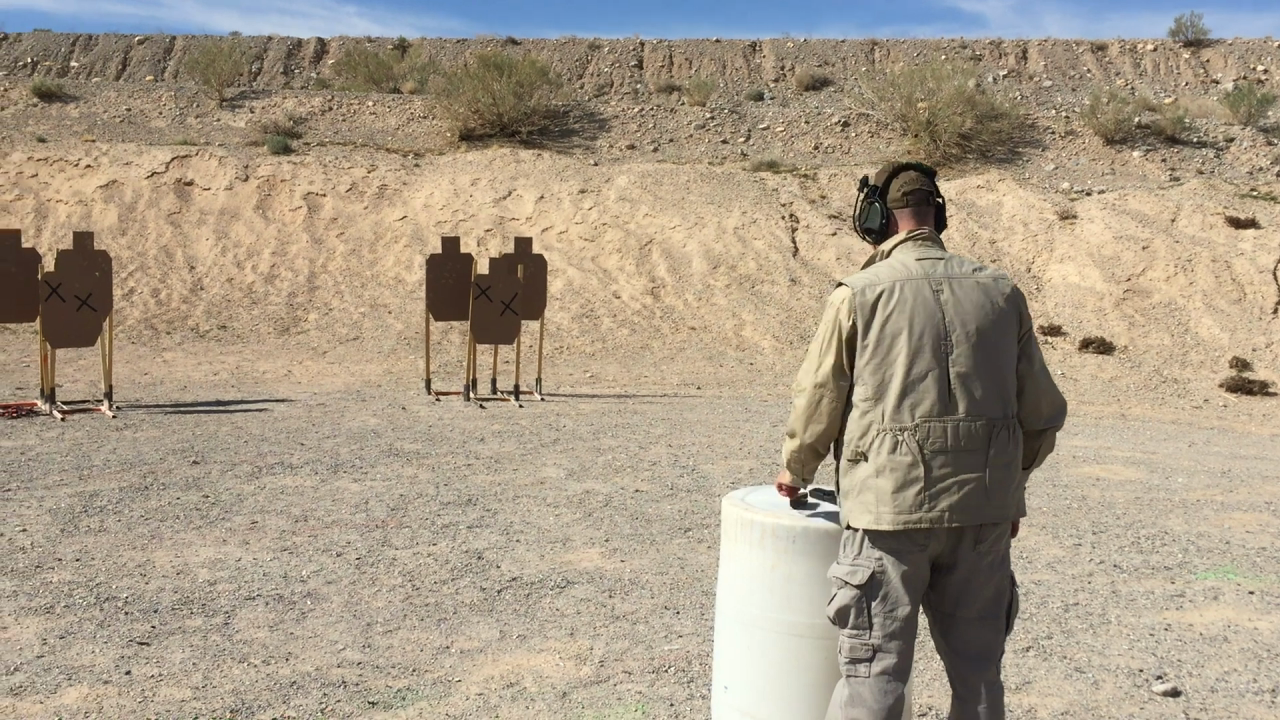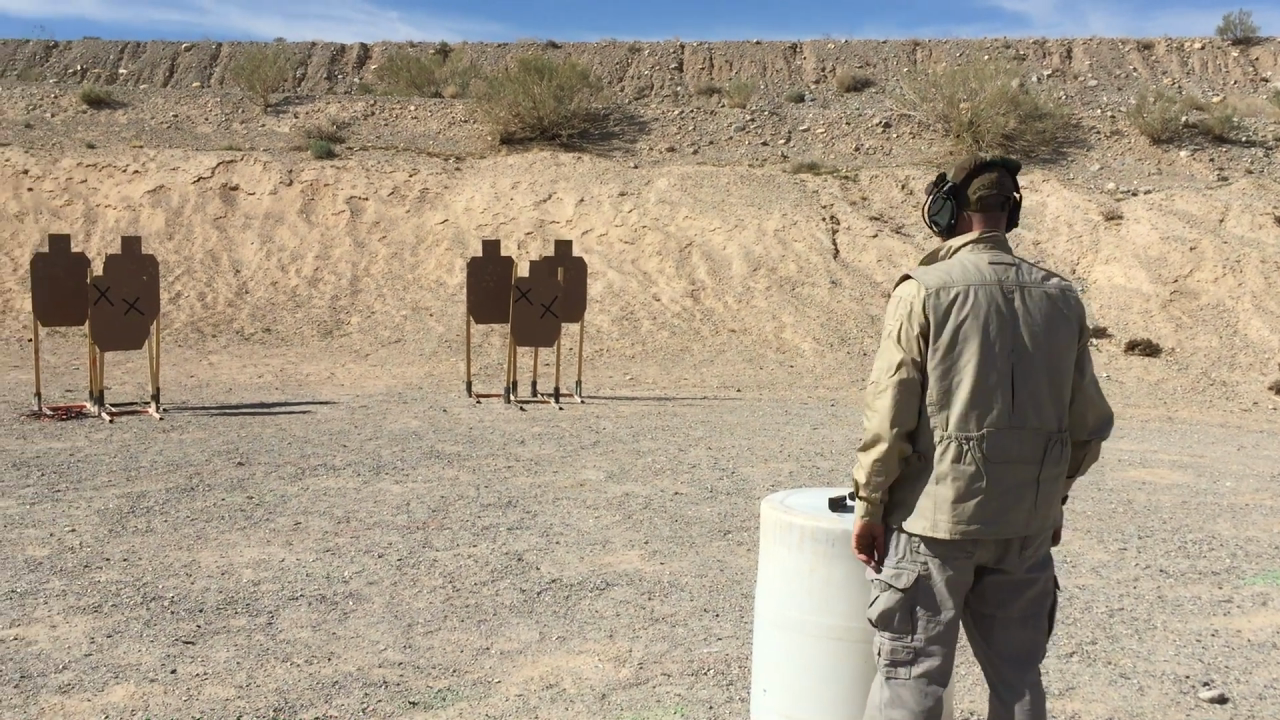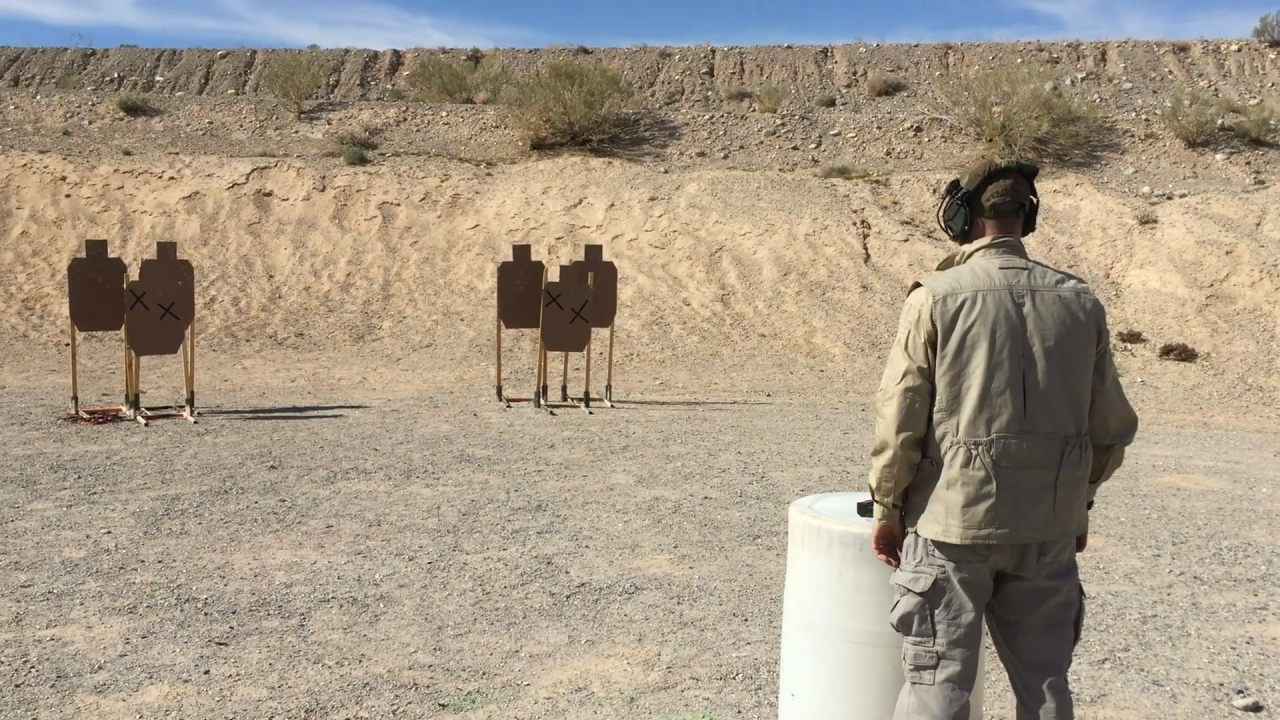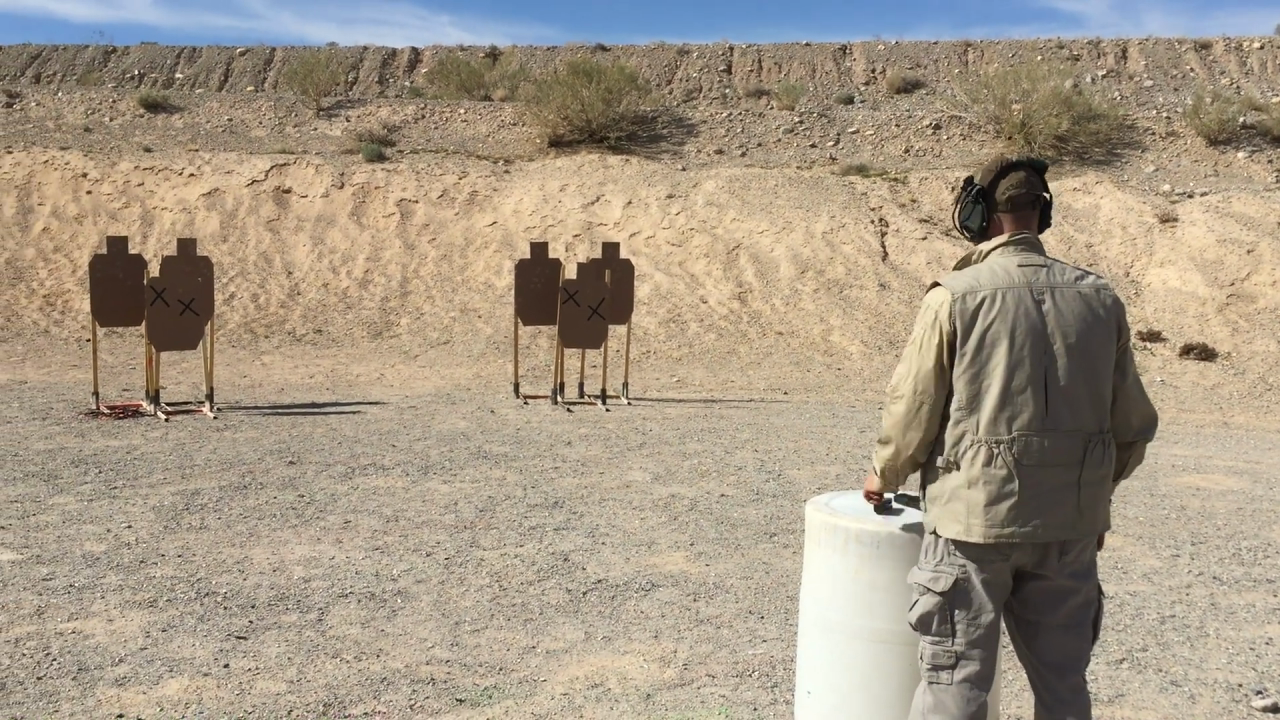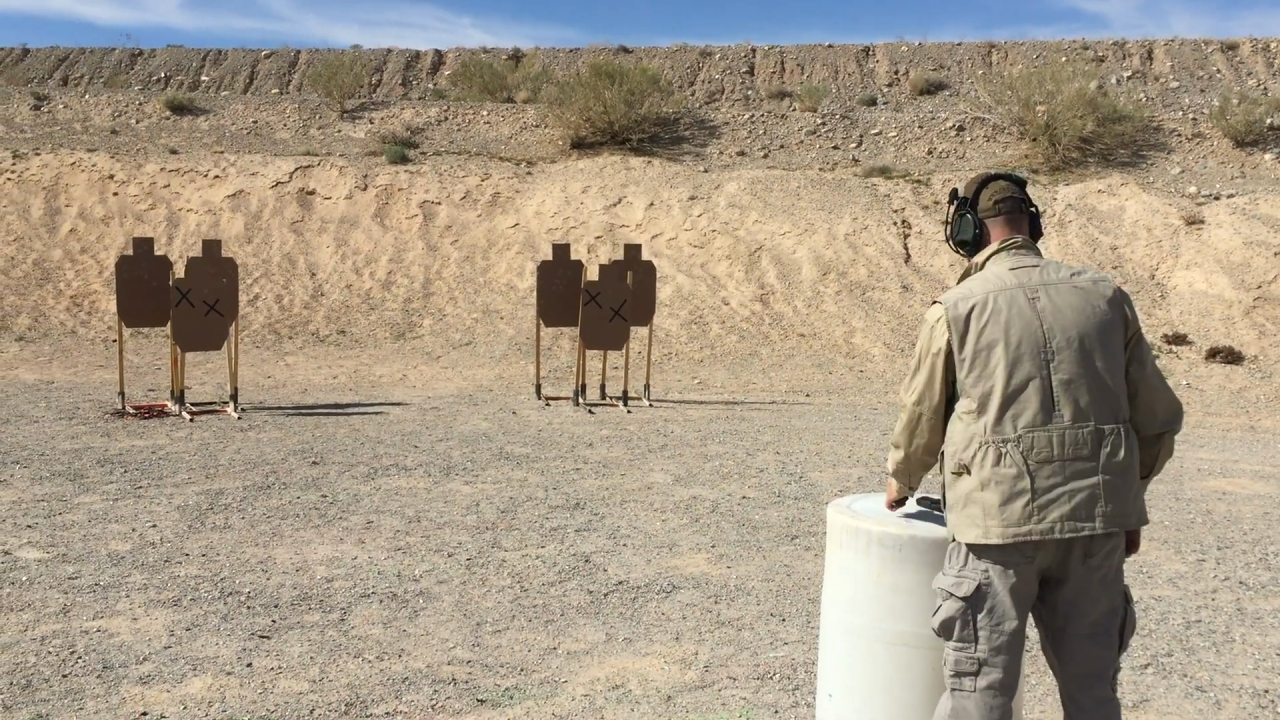
dt=0.7s
person 1, frame 1
left shoulder: (858, 295)
right shoulder: (1000, 291)
left elbow: (816, 404)
right elbow: (1041, 411)
left wrist: (795, 469)
right wrist: (1009, 486)
left hip: (891, 507)
right hip: (982, 510)
left knee: (872, 669)
right knee: (977, 669)
person 1, frame 2
left shoulder: (925, 292)
right shoulder: (1061, 298)
left elbow: (889, 415)
right elbow: (1087, 423)
left wrist: (868, 505)
right wrist: (1053, 496)
left hip: (936, 515)
right hip: (1025, 521)
person 1, frame 3
left shoulder: (936, 298)
right shoulder: (1080, 303)
left elbow: (899, 419)
right elbow: (1110, 426)
left wrist: (886, 509)
right wrist: (1079, 502)
left hip: (954, 521)
right hip: (1048, 525)
person 1, frame 4
left shoulder: (955, 297)
right shoulder: (1099, 299)
left elbow: (912, 410)
right elbow: (1132, 423)
left wrist: (884, 477)
left hip: (975, 517)
right hip: (1069, 523)
person 1, frame 5
left shoulder: (955, 308)
right shoulder: (1105, 297)
left elbow: (920, 417)
right elbow: (1157, 418)
left wrist: (901, 482)
right wrist: (1126, 500)
left hip: (998, 519)
right hip: (1094, 517)
